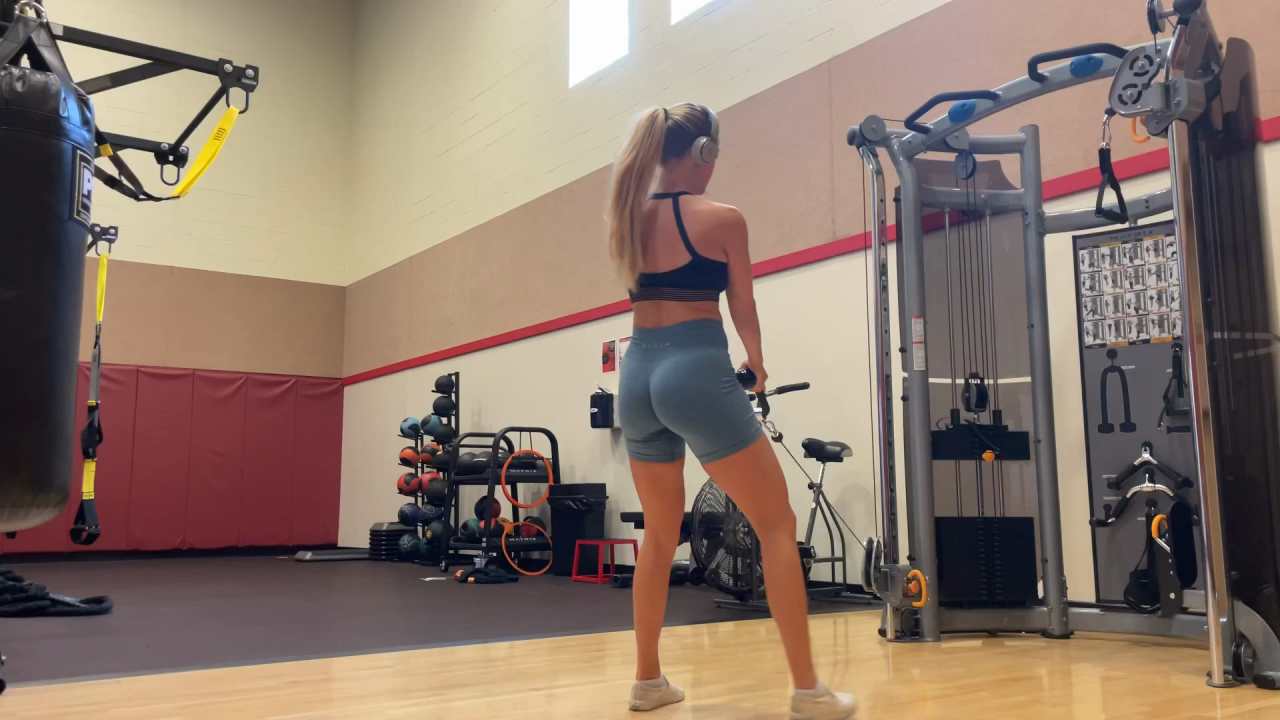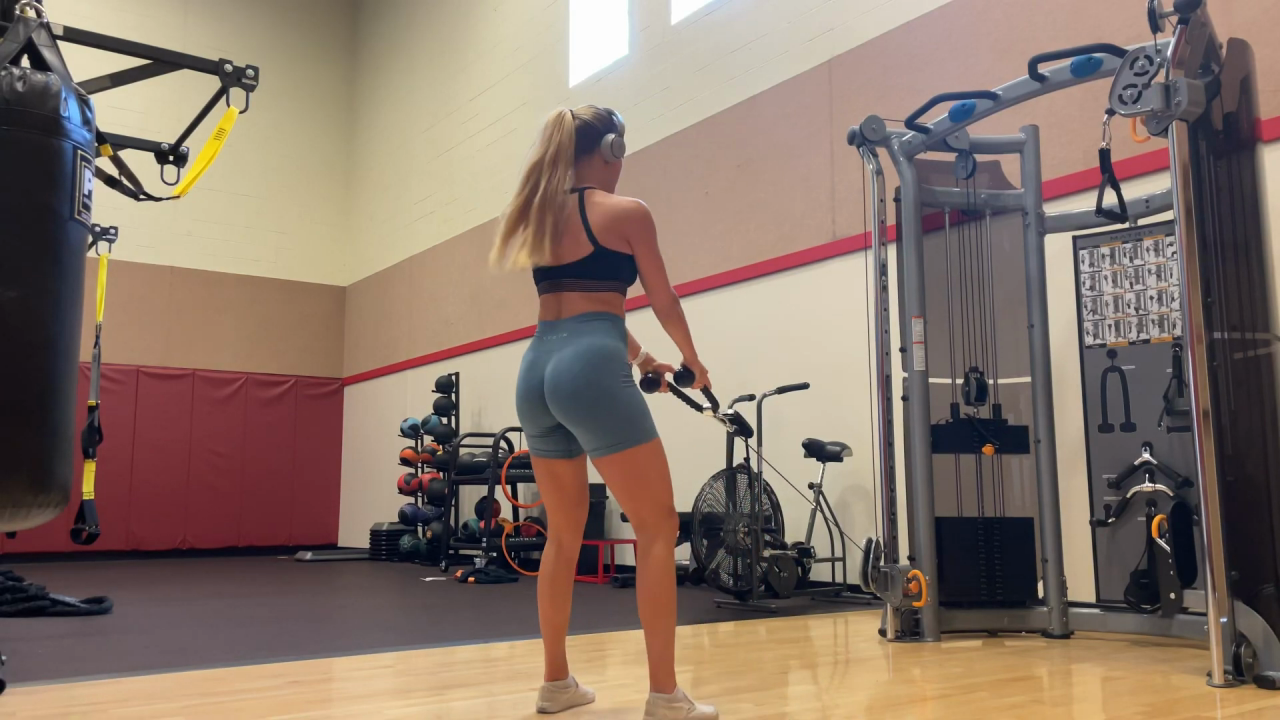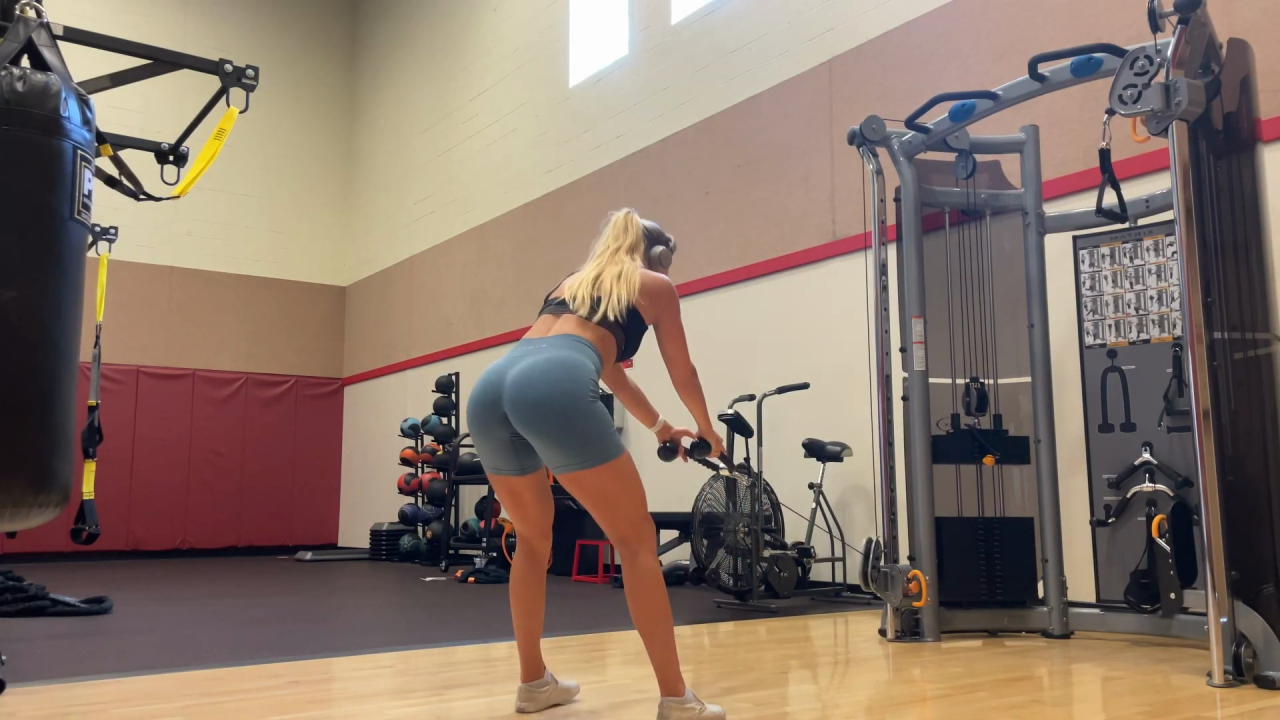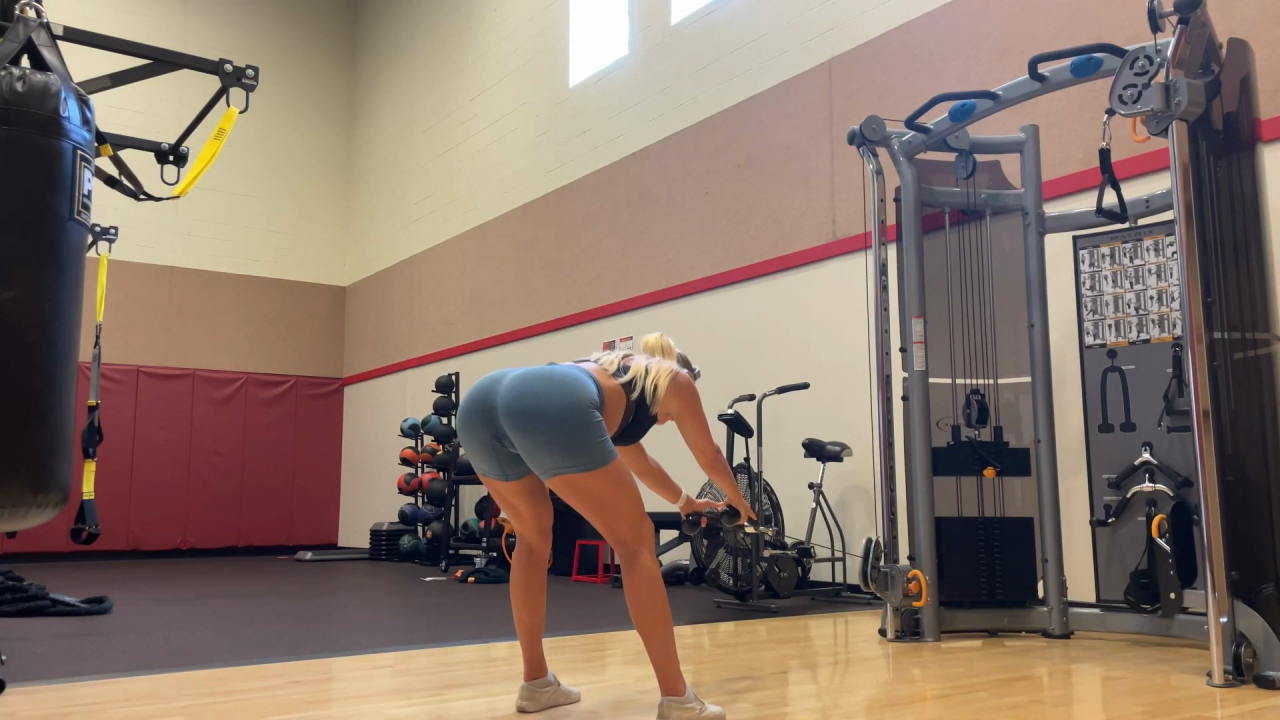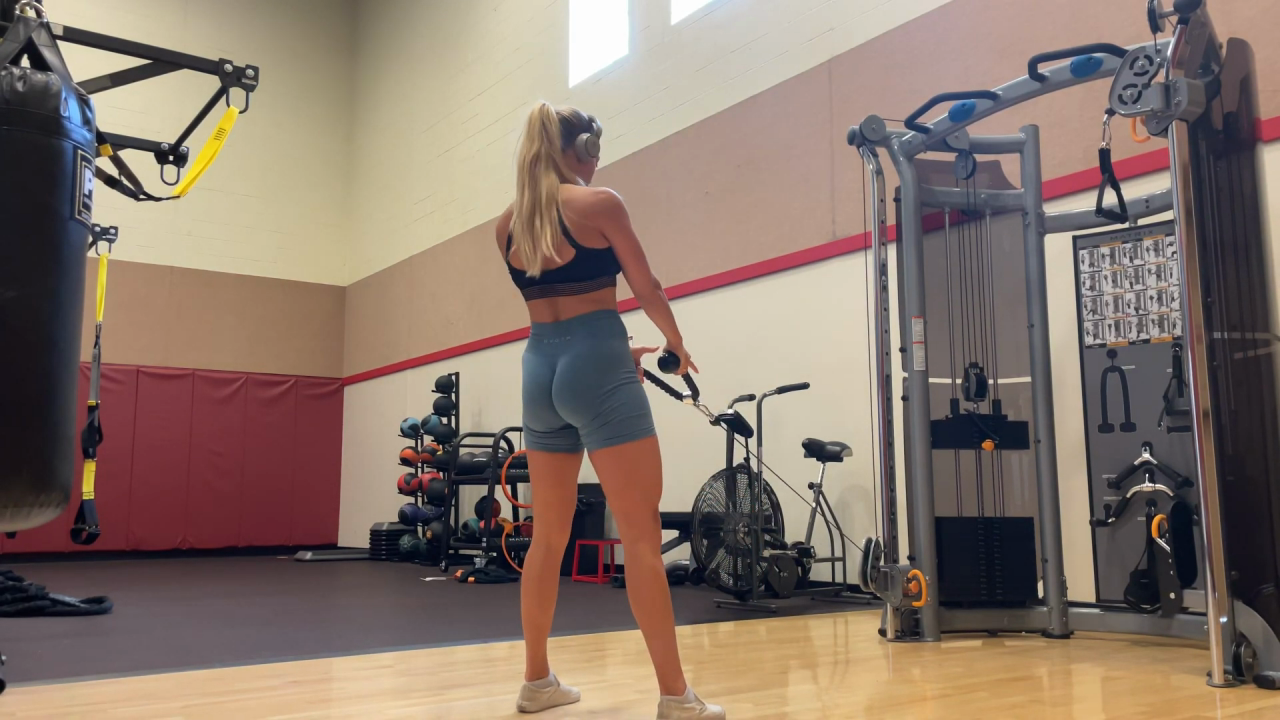
dt=1s
person 1, frame 1
left shoulder: (632, 220)
right shoulder: (723, 219)
right elbow: (744, 312)
right wrist: (757, 366)
left hip: (639, 376)
right hip: (697, 377)
left knee: (661, 535)
right knee: (777, 528)
person 1, frame 2
left shoulder: (537, 216)
right shoulder: (627, 212)
right elbow: (664, 301)
left wrist: (642, 357)
right wrist: (692, 359)
left hip: (537, 370)
right hip: (592, 372)
left knee: (565, 532)
right knee: (657, 529)
person 1, frame 3
left shoulder: (575, 282)
right shoulder: (655, 284)
right elbow: (683, 373)
left wrist: (661, 426)
right wrist: (707, 430)
left hip: (490, 389)
right hip: (555, 391)
left knee: (533, 540)
right knee: (636, 541)
person 1, frame 4
left shoulder: (605, 366)
right shoulder: (676, 378)
left elbow: (636, 461)
right elbow: (708, 455)
left wrist: (685, 502)
right wrist: (737, 500)
left hip: (481, 400)
right hip: (552, 411)
left knee: (532, 538)
right knee: (635, 544)
left ankle: (536, 683)
person 1, frame 5
left shoulder: (508, 225)
right shoulder: (599, 203)
right elbow: (645, 287)
right wrist: (676, 342)
left hip: (541, 371)
right hip: (598, 372)
left knee: (549, 535)
right knee: (641, 536)
